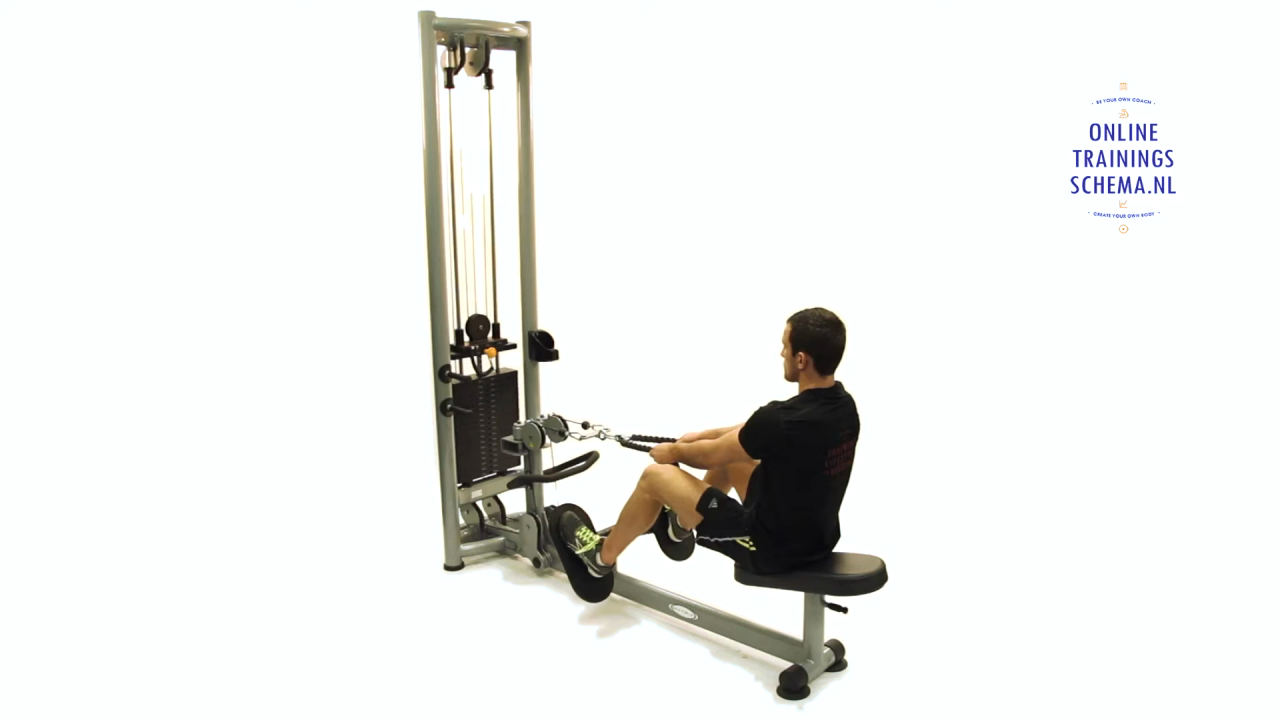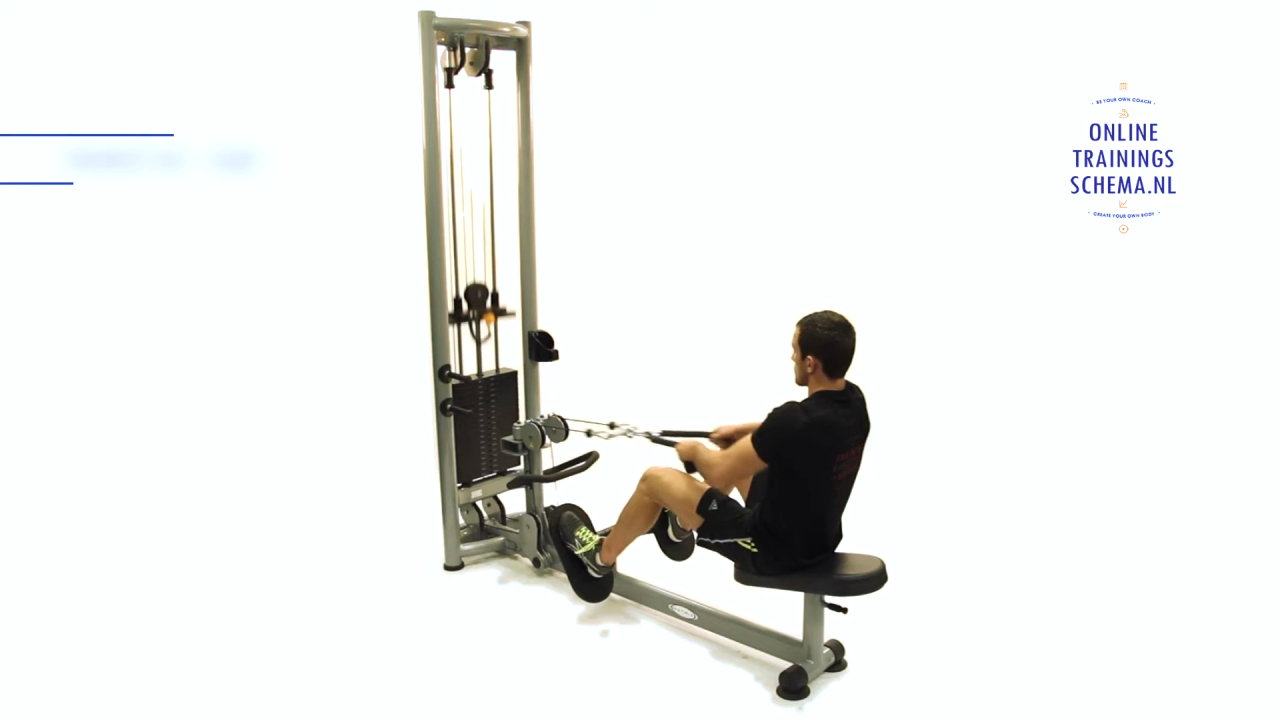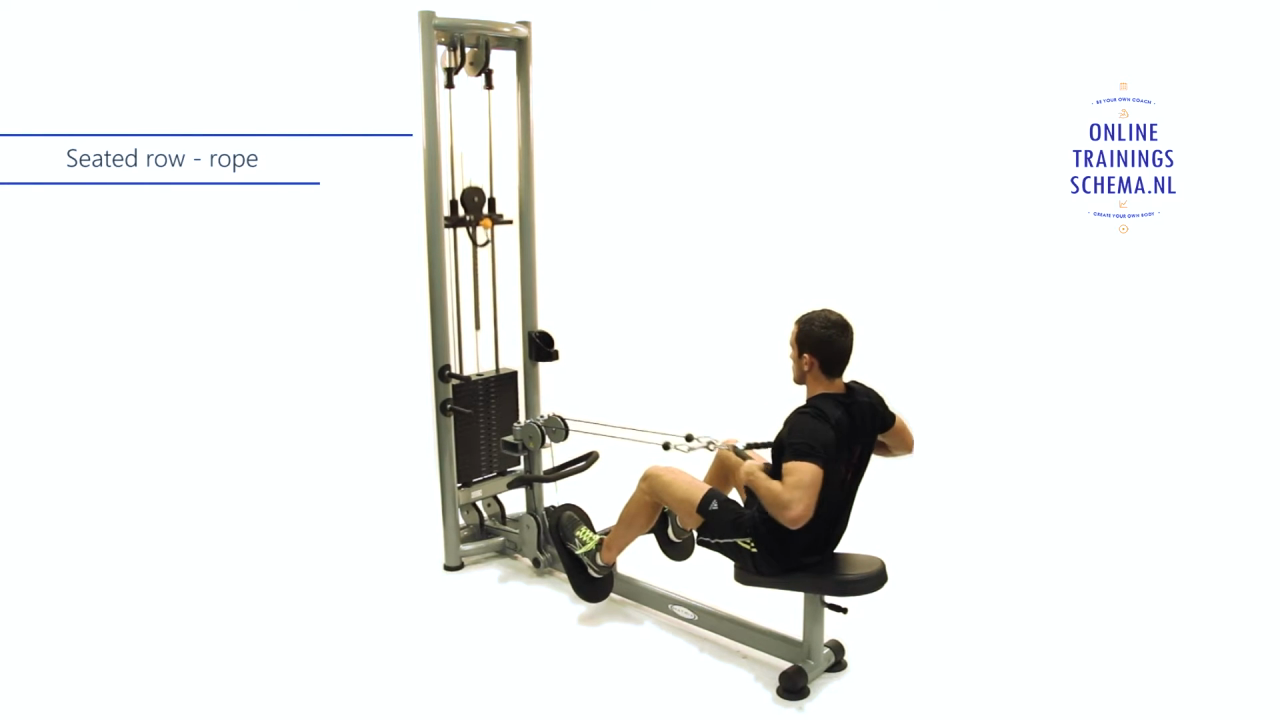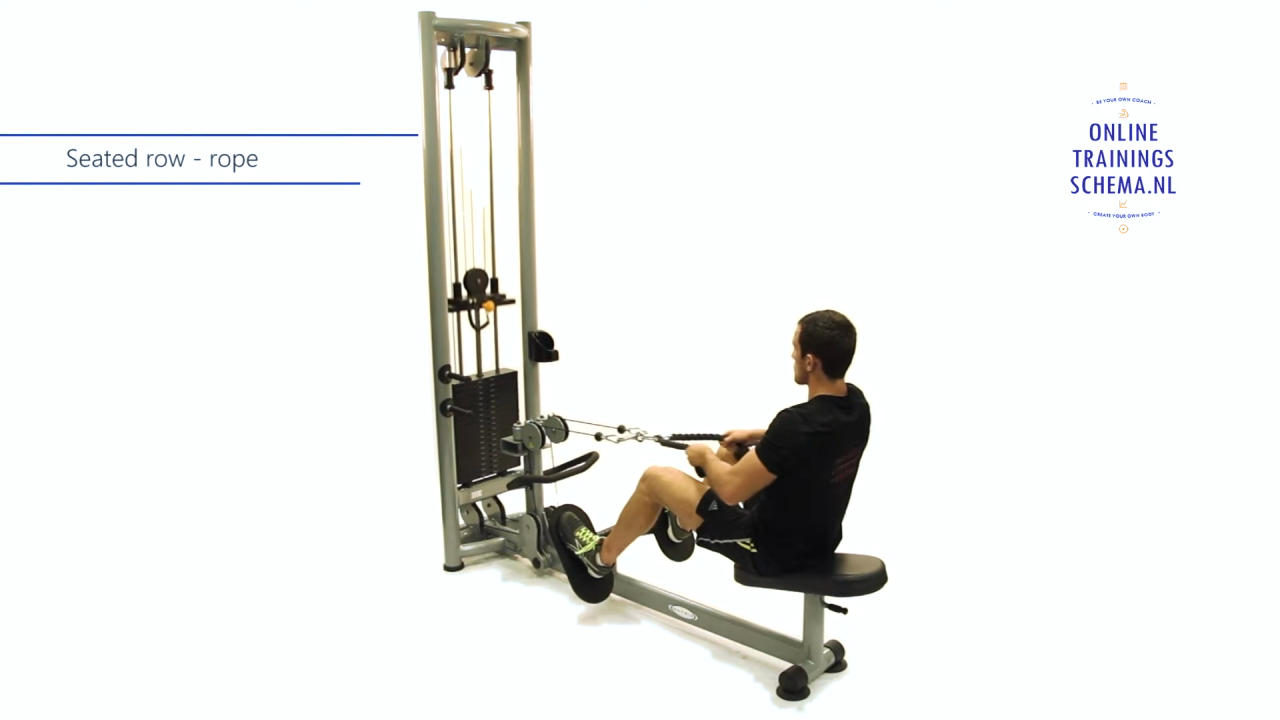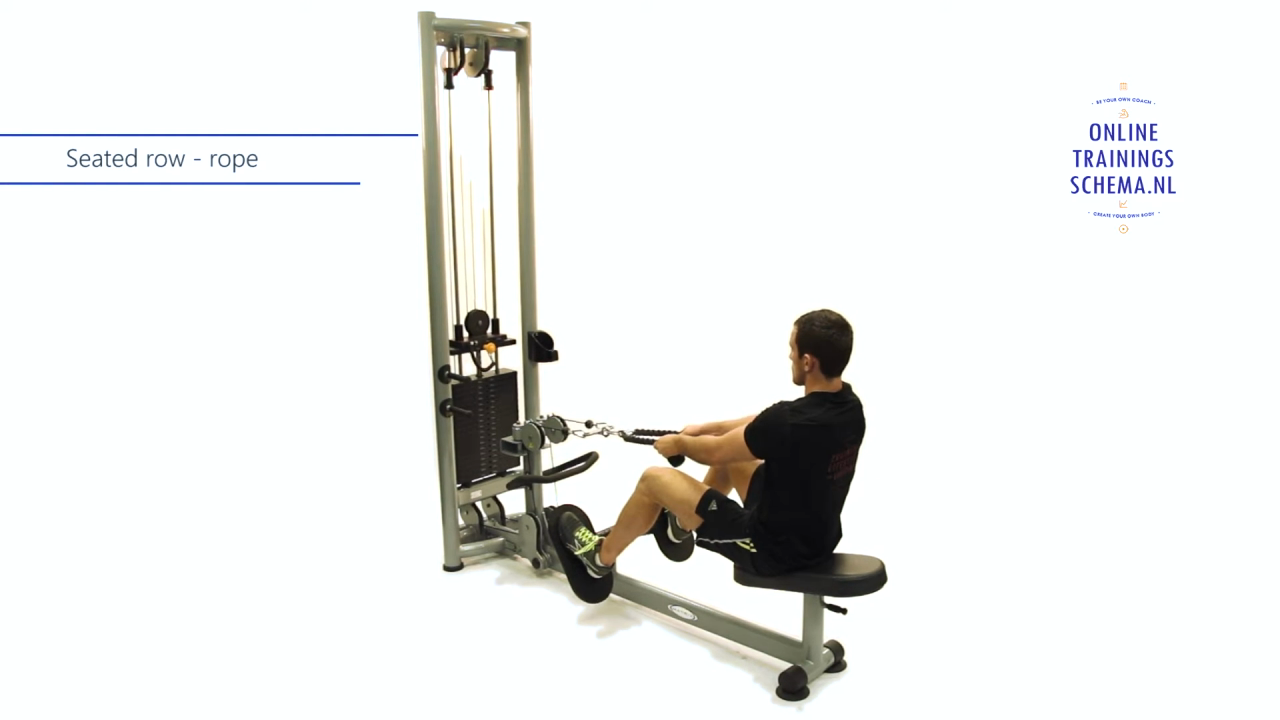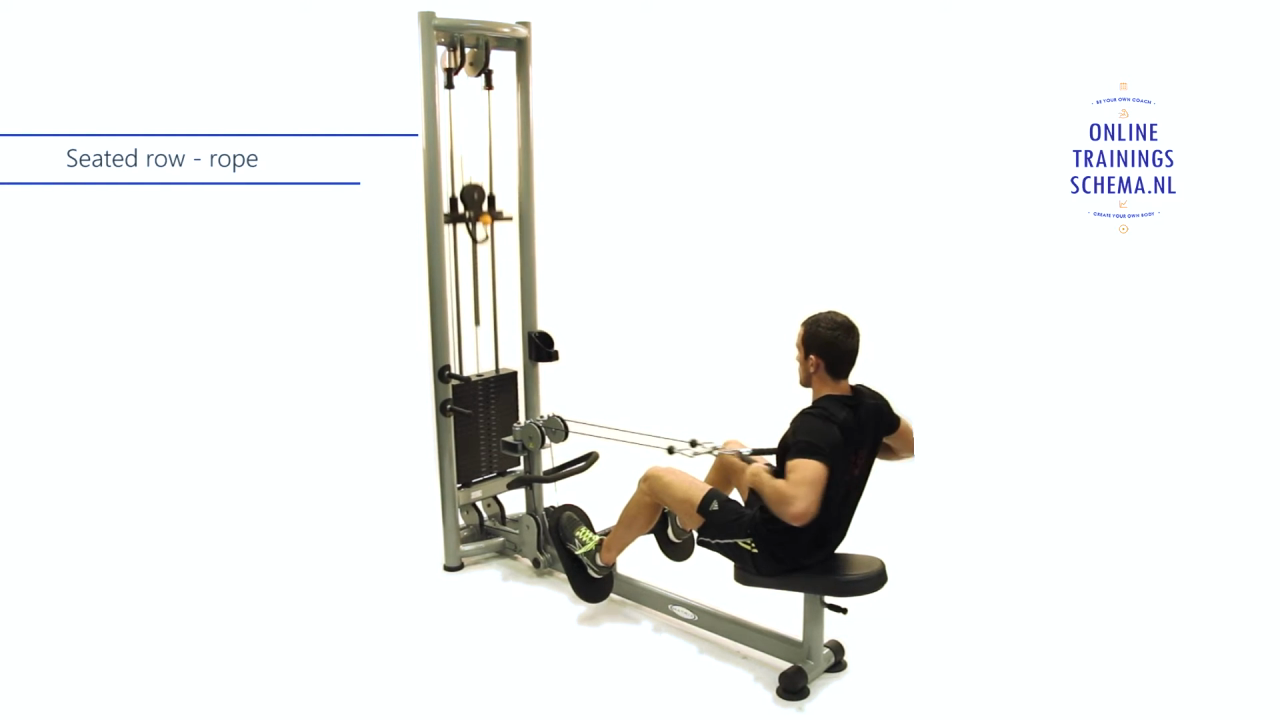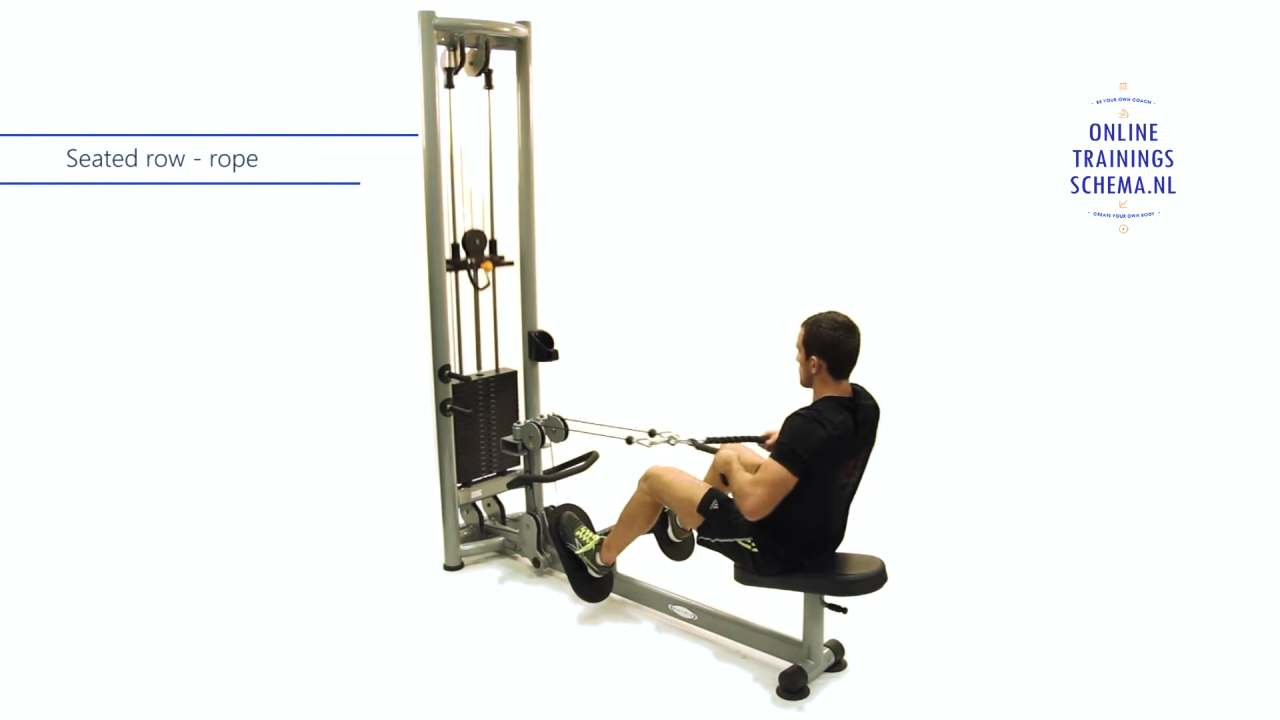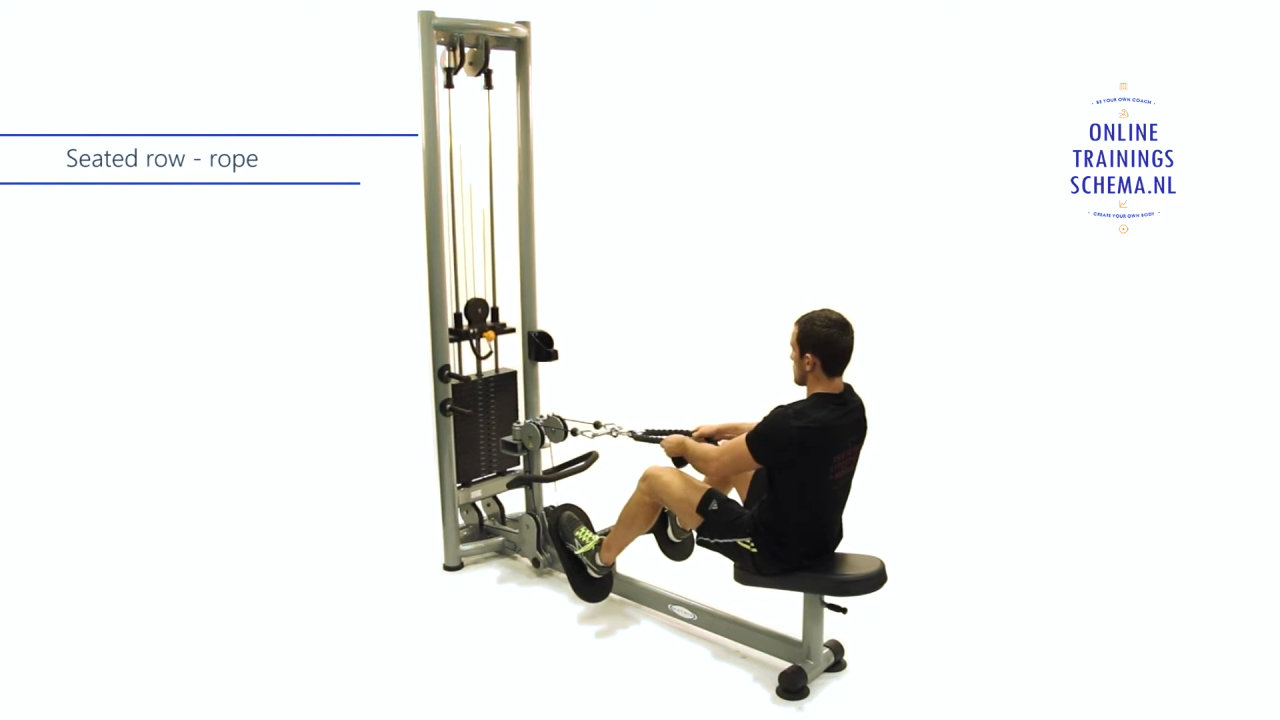
dt=0.7s
person 1, frame 1
left shoulder: (784, 419)
right shoulder: (843, 403)
left elbow: (711, 457)
left wrist: (673, 450)
right wrist: (702, 435)
left hip: (771, 546)
right hip: (817, 538)
left knee: (655, 476)
right knee: (731, 450)
left ankle: (602, 556)
right ankle: (683, 521)
person 1, frame 2
left shoulder: (796, 420)
right shoulder: (853, 401)
left elbow: (719, 471)
left wrist: (695, 450)
right wrist: (746, 431)
left hip: (773, 546)
right hip: (817, 537)
left knee: (655, 479)
right knee: (735, 453)
left ankle: (602, 556)
right ankle: (683, 522)
person 1, frame 3
left shoulder: (809, 423)
right shoulder: (866, 401)
left elbow: (793, 510)
right elbow: (905, 445)
left wrist: (754, 476)
left hip: (774, 548)
right hip: (820, 538)
left knee: (654, 478)
right knee: (729, 451)
left ankle: (603, 556)
right ankle: (684, 522)
person 1, frame 4
left shoulder: (798, 422)
right shoulder: (856, 404)
left elbow: (731, 490)
left wrist: (704, 457)
right wrist: (758, 437)
left hip: (772, 547)
right hip: (819, 540)
left knee: (654, 479)
right knee: (731, 452)
left ankle: (602, 556)
right ankle: (681, 521)
person 1, frame 5
left shoulder: (791, 419)
right shoulder: (848, 402)
left elbow: (714, 452)
left wrist: (680, 443)
right wrist: (704, 428)
left hip: (772, 548)
right hip: (816, 538)
left knee: (654, 479)
right knee: (732, 454)
left ankle: (601, 557)
right ankle: (683, 521)
person 1, frame 6
left shoulder: (816, 424)
right shoulder: (871, 405)
left elbow: (797, 508)
right elbow: (907, 447)
left wrist: (759, 478)
left hip: (774, 546)
right hip: (820, 539)
left knee: (655, 479)
right knee: (732, 450)
left ankle: (602, 556)
right ankle: (683, 521)
person 1, frame 7
left shoulder: (808, 425)
right shoulder: (864, 405)
left elbow: (752, 504)
left wrist: (729, 466)
left hip: (774, 547)
right hip: (819, 537)
left knee: (654, 479)
right knee: (732, 451)
left ankle: (602, 555)
right ankle: (681, 521)
person 1, frame 8
left shoulder: (796, 420)
right shoulder: (850, 403)
left elbow: (714, 465)
left wrist: (683, 445)
right wrist: (724, 430)
left hip: (772, 547)
right hip: (819, 538)
left knee: (654, 479)
right knee: (732, 451)
left ankle: (601, 556)
right ankle: (682, 521)
